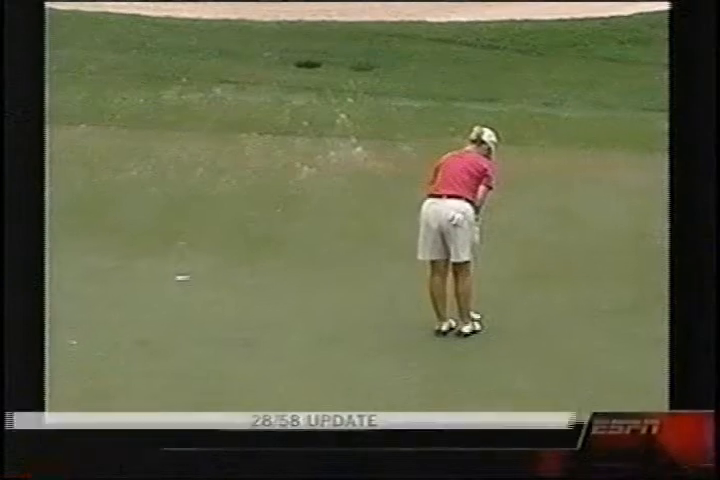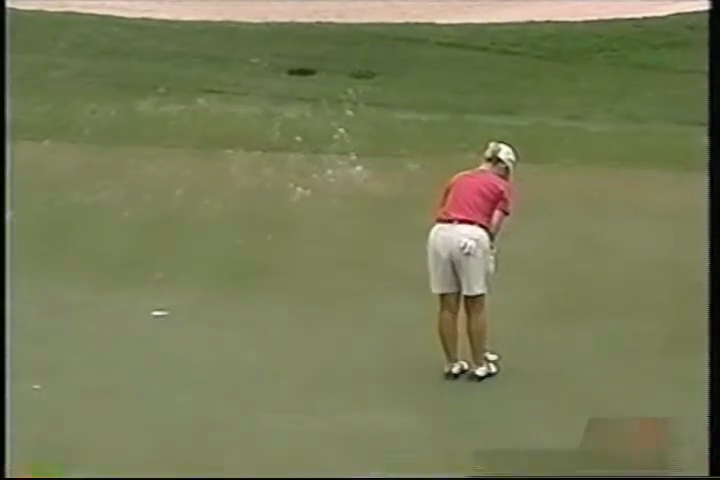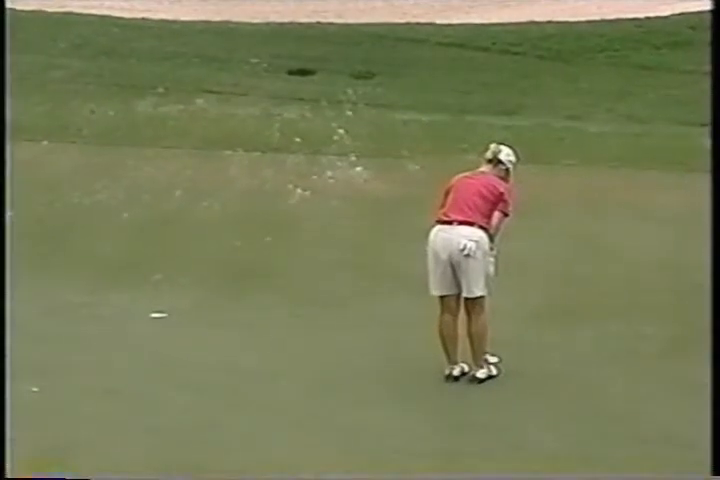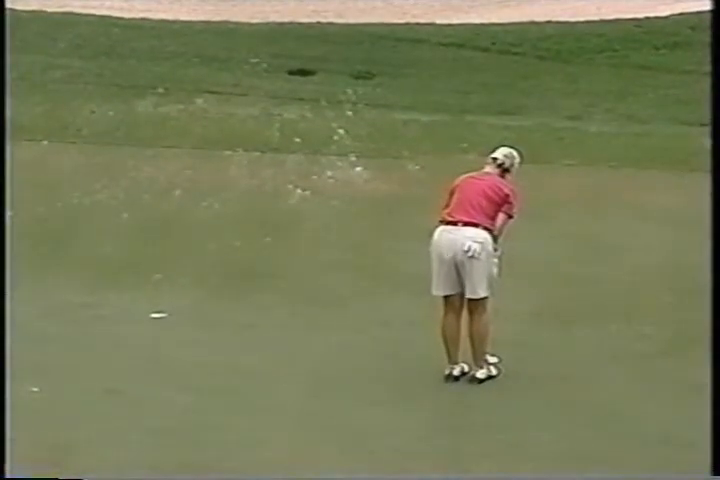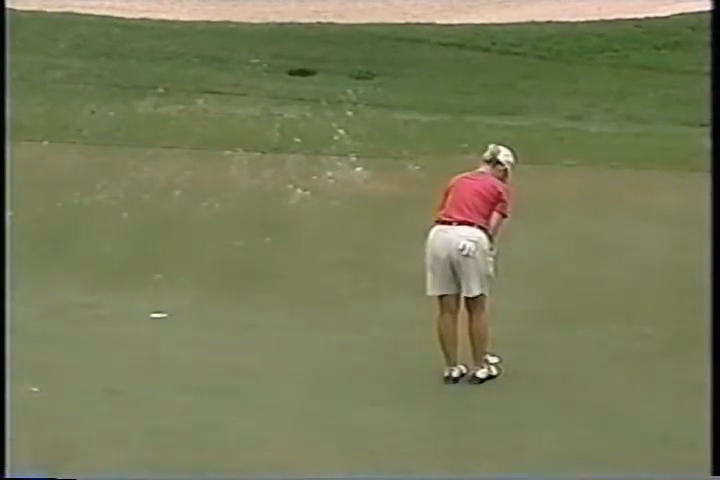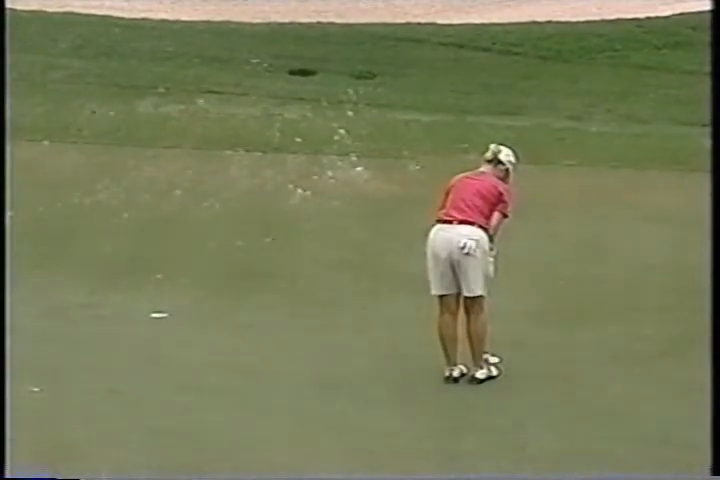
dt=0.5s
person 1, frame 1
left shoulder: (446, 158)
right shoulder: (486, 165)
right elbow: (479, 199)
right wrist: (474, 218)
left hip: (431, 208)
right hip: (458, 211)
left knee: (437, 271)
right knee: (462, 272)
left ankle: (442, 322)
right ankle: (465, 323)
person 1, frame 2
left shoulder: (457, 178)
right shoulder: (502, 186)
right elbow: (494, 226)
right wrist: (488, 246)
left hip: (440, 234)
right hip: (470, 238)
left knee: (447, 306)
right knee: (475, 307)
left ankle: (453, 364)
right ankle: (479, 365)
person 1, frame 3
left shoulder: (457, 180)
right shoulder: (501, 188)
right elbow: (494, 227)
right wrist: (488, 249)
left hip: (439, 236)
right hip: (470, 239)
left knee: (448, 308)
right knee: (476, 309)
left ankle: (453, 366)
right ankle: (480, 367)
person 1, frame 4
left shoulder: (462, 180)
right shoulder: (507, 190)
right elbow: (498, 228)
right wrist: (492, 249)
left hip: (444, 236)
right hip: (474, 239)
left knee: (451, 308)
right knee: (478, 309)
left ankle: (453, 366)
right ankle: (480, 367)
person 1, frame 5
left shoulder: (456, 180)
right shoulder: (500, 188)
right elbow: (492, 228)
right wrist: (487, 250)
left hip: (439, 236)
right hip: (470, 239)
left knee: (447, 309)
right knee: (477, 309)
left ankle: (452, 368)
right ankle: (480, 367)
person 1, frame 6
left shoulder: (457, 180)
right shoulder: (501, 189)
right elbow: (493, 227)
right wrist: (488, 248)
left hip: (439, 235)
right hip: (470, 238)
left knee: (447, 309)
right knee: (475, 309)
left ankle: (452, 367)
right ankle: (480, 368)
